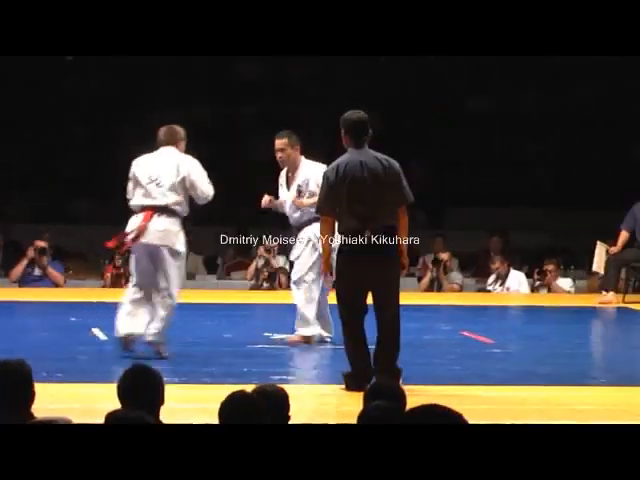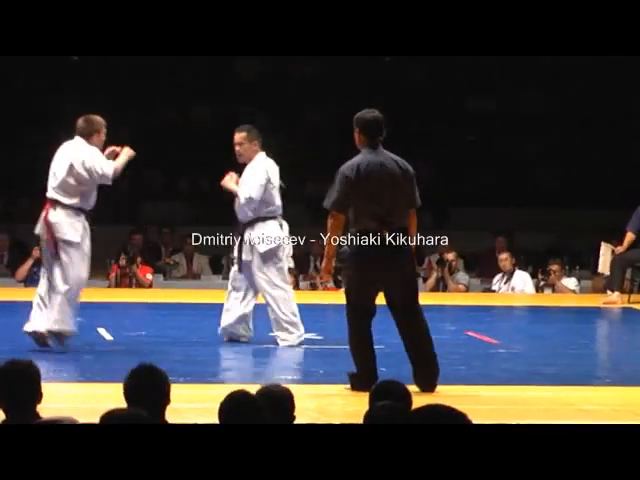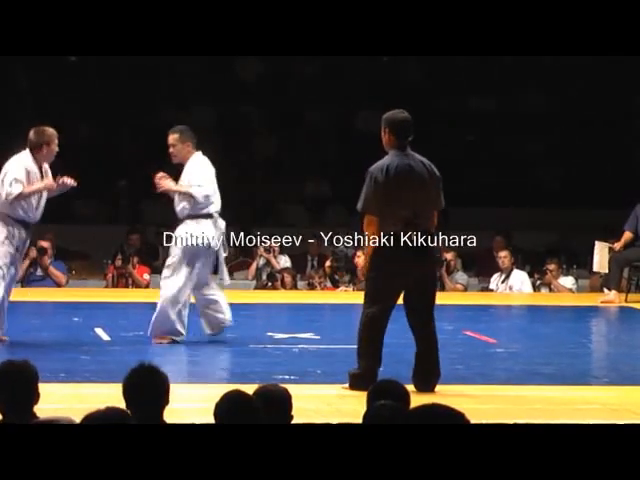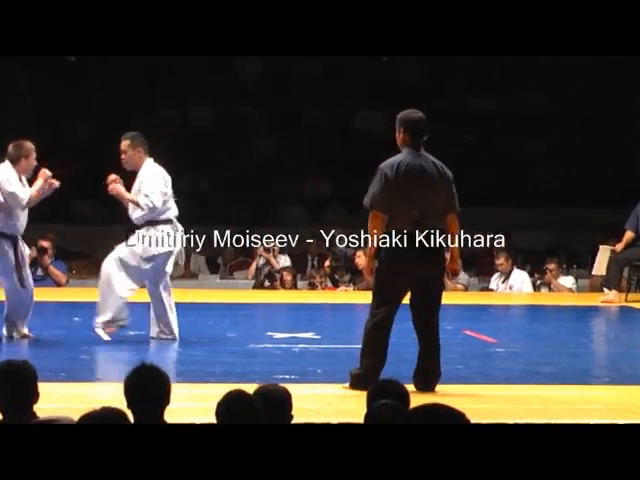
dt=0.4s
person 1, frame 1
left shoulder: (335, 170)
right shoulder: (389, 165)
left elbow: (326, 219)
right elbow: (401, 213)
left wrist: (326, 255)
right wrist: (403, 250)
left hip: (352, 248)
right hip: (386, 245)
left knee: (352, 316)
right knee: (389, 313)
left ankle: (359, 376)
right ankle: (387, 373)
person 1, frame 2
left shoulder: (350, 169)
right shoulder: (402, 166)
left elbow: (337, 217)
right elbow: (411, 214)
left wrist: (328, 257)
right wrist: (408, 247)
left hip: (365, 248)
right hip: (398, 246)
left knee: (359, 316)
right knee: (410, 314)
left ankle: (364, 377)
right ankle: (426, 375)
person 1, frame 3
left shoulder: (379, 170)
right shoulder: (429, 169)
left elbow: (371, 220)
right elbow: (434, 215)
left wrist: (367, 256)
left hip: (390, 251)
right hip: (423, 250)
left knee: (374, 315)
right knee: (423, 317)
left ankle: (365, 376)
right ankle: (426, 378)
person 1, frame 4
left shoulder: (390, 167)
right shoulder: (441, 170)
left elbow: (378, 216)
right elbow: (451, 217)
left wrist: (371, 253)
right wrist: (454, 254)
left hip: (398, 249)
right hip: (431, 250)
left knee: (381, 314)
right knee: (427, 318)
left ankle: (365, 376)
right ankle: (426, 378)
person 2, frame 1
left shoulder: (139, 162)
right shoulder: (187, 163)
left elbow: (131, 194)
right elbow: (204, 195)
right wrist: (193, 185)
left hip: (139, 226)
right hip: (166, 227)
left knee: (139, 286)
right knee: (167, 289)
left ankle: (127, 331)
right ankle: (155, 336)
person 2, frame 2
left shoulder: (68, 148)
right shoulder: (88, 152)
right elbow: (107, 174)
left wrist: (105, 156)
right wrist: (124, 156)
left hip: (55, 217)
right hip: (71, 218)
left knee: (50, 276)
right knee: (73, 277)
left ankle: (39, 327)
right ankle: (59, 325)
person 2, frame 3
left shoulder: (43, 166)
right shoulder: (20, 164)
left elbow: (40, 195)
left wrist: (59, 186)
right wrist: (43, 186)
left hip: (20, 229)
person 2, frame 4
left shoulder: (17, 176)
left elbow: (27, 202)
right elbow: (23, 201)
left wrist: (45, 191)
right wrist: (40, 181)
left knee: (23, 289)
person 3, frame 1
left shoulder: (315, 170)
right shoulder: (284, 174)
right elbow: (285, 206)
left wrist: (312, 202)
right wrist: (272, 202)
left hip: (316, 230)
right hip: (303, 232)
left knee: (302, 279)
right knee: (313, 283)
left ankle: (308, 330)
right ankle: (321, 331)
person 3, frame 2
left shoulder: (260, 167)
right shoulder: (258, 166)
left elbow: (248, 197)
left wrist: (232, 185)
right wrist: (235, 184)
left hip: (264, 232)
right hip: (254, 233)
left knee: (274, 285)
right knee: (241, 281)
left ankle: (290, 333)
right ankle: (236, 329)
person 3, frame 3
left shoulder: (198, 165)
right shoulder: (192, 166)
left elbow: (203, 195)
left wrist: (175, 187)
right wrist: (169, 186)
left hip: (195, 229)
right hip: (201, 229)
left knee: (175, 281)
right knee: (200, 282)
left ankle: (169, 330)
right ankle: (218, 319)
person 3, frame 4
left shoulder: (152, 173)
right shoulder: (147, 173)
left elbow: (152, 205)
right elbow: (140, 207)
left wrist: (125, 195)
right wrist: (122, 192)
left hip: (156, 235)
right hip: (158, 234)
left knee: (113, 267)
right knee: (157, 285)
left ankle: (111, 317)
right ankle: (166, 331)
